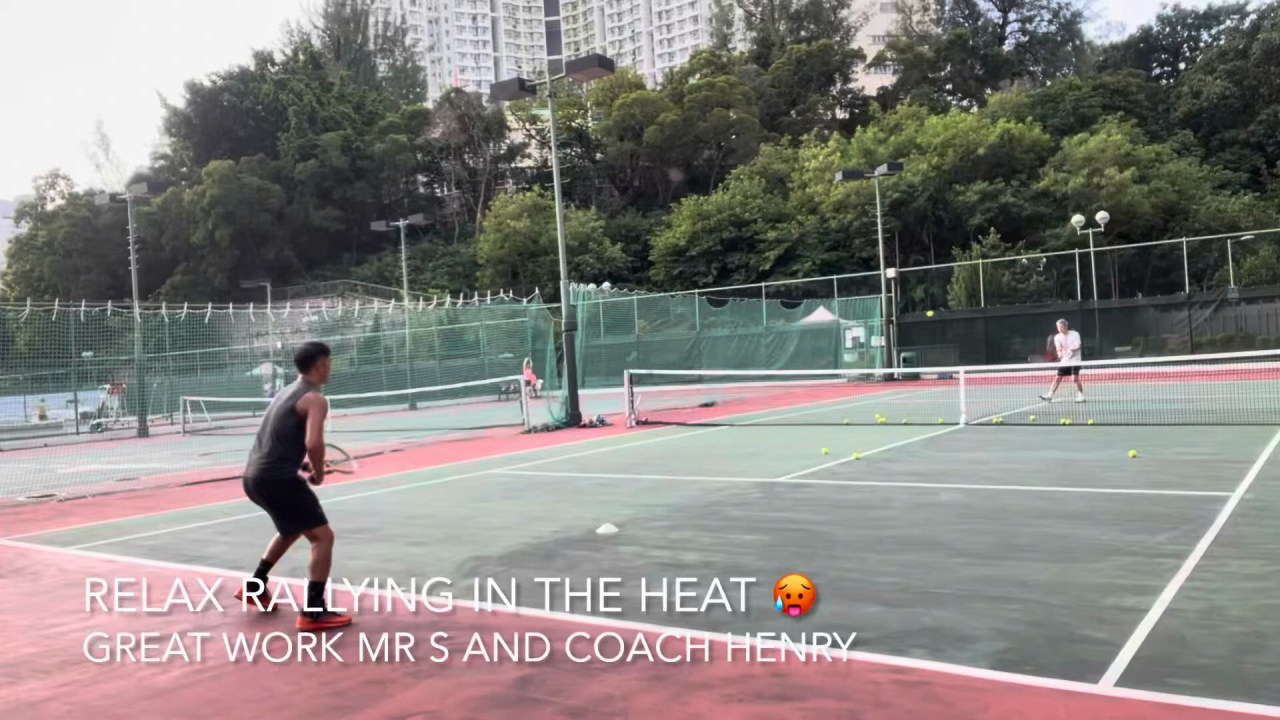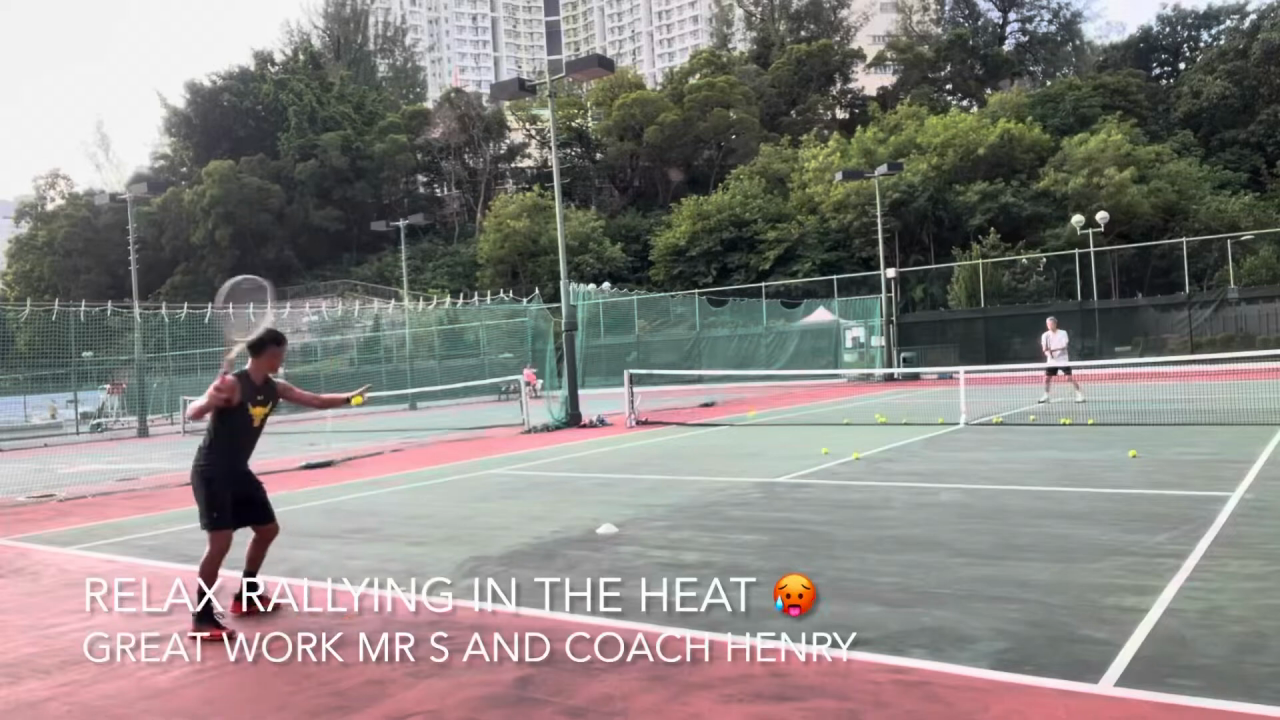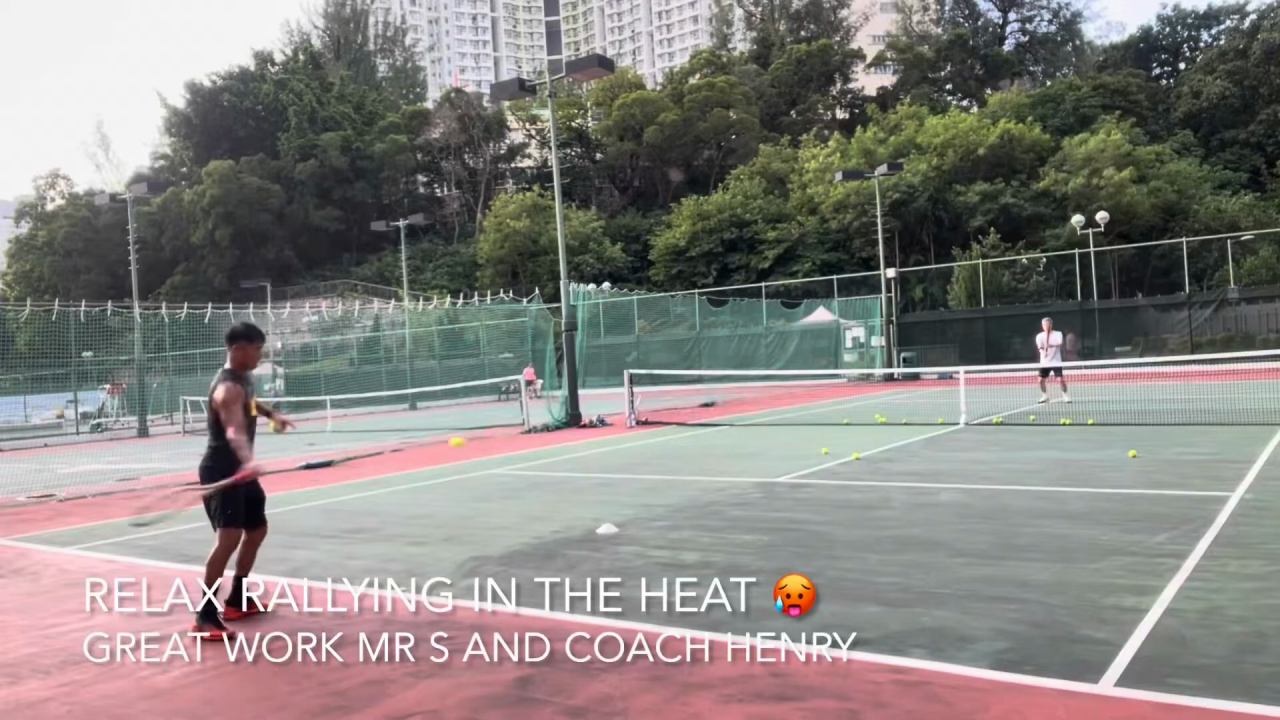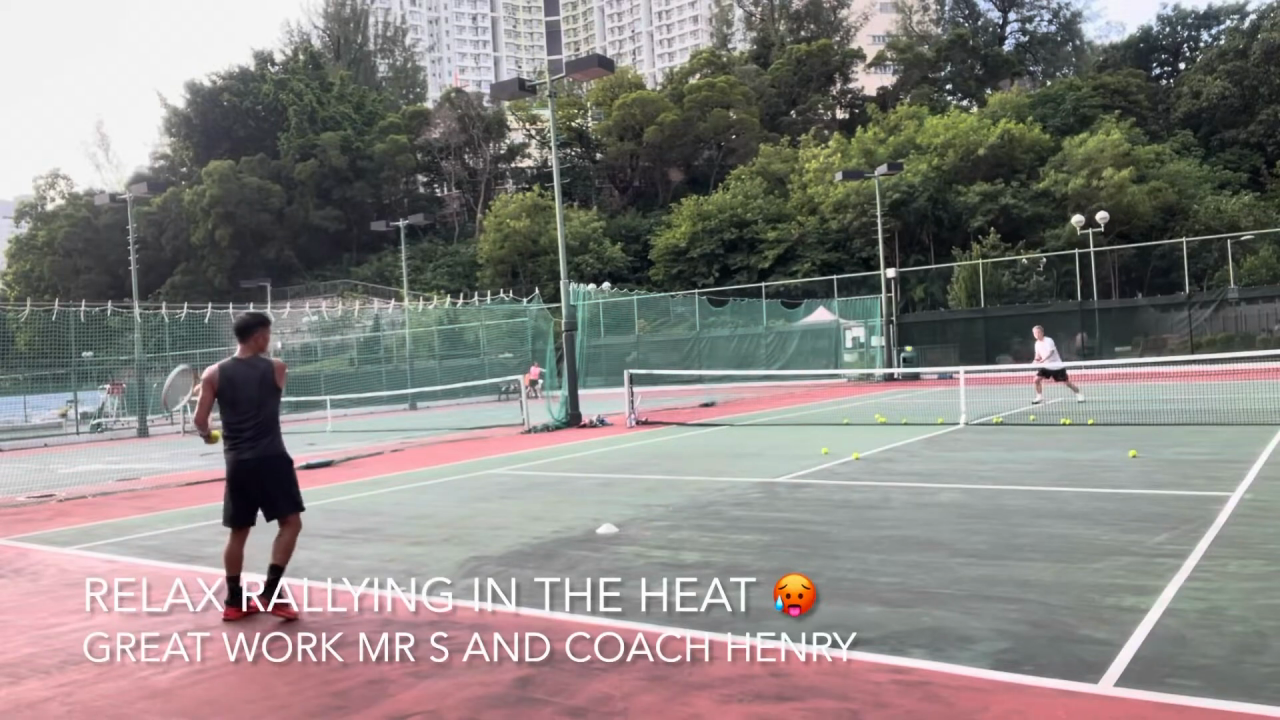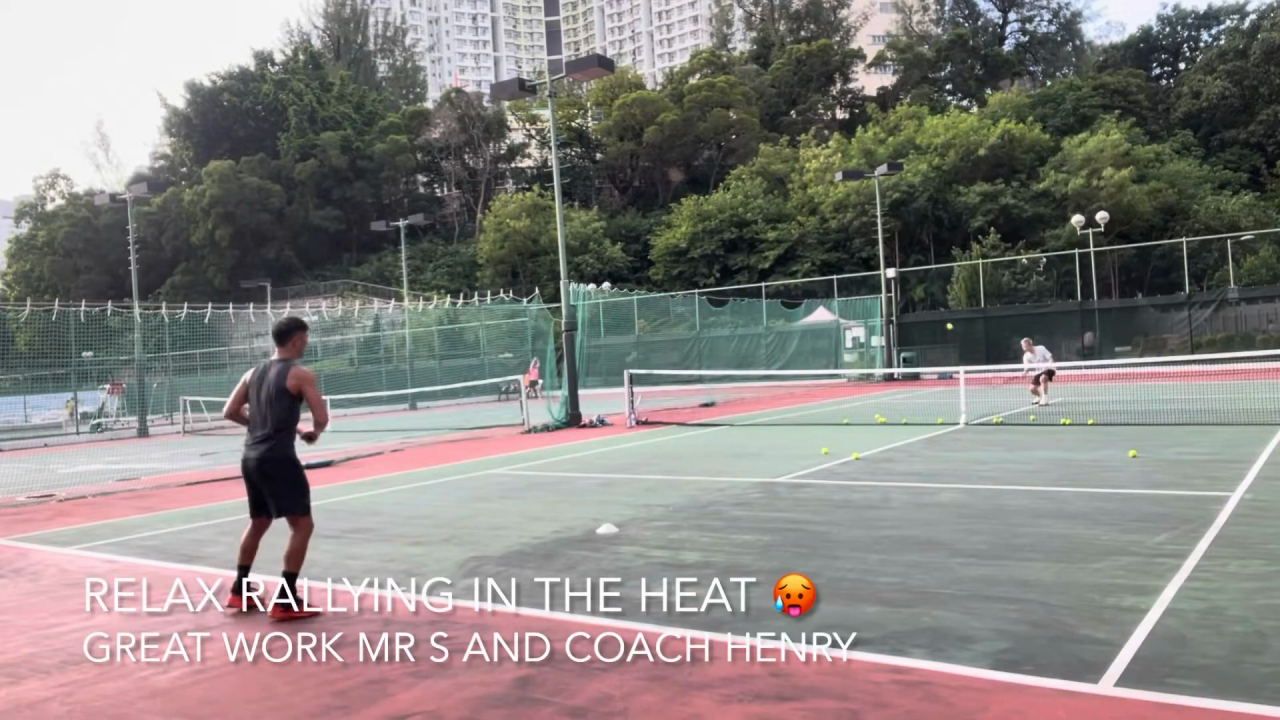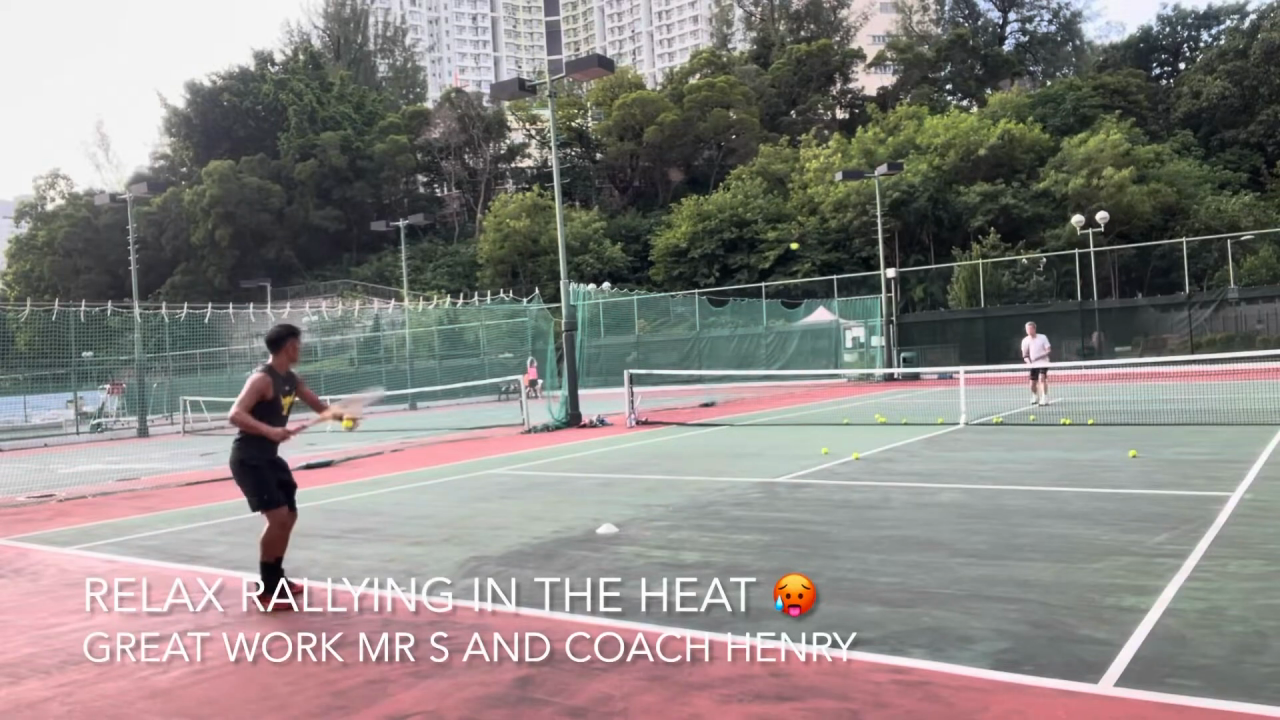
dt=0.5s
person 1, frame 1
left shoulder: (289, 393)
right shoulder: (314, 399)
right elbow: (314, 444)
left wrist: (309, 467)
right wrist: (318, 471)
left hip: (257, 477)
right hip: (276, 479)
left knee: (295, 528)
right knee: (322, 536)
left ankle: (255, 586)
right ankle: (313, 613)
person 1, frame 2
left shoulder: (274, 387)
right shoulder: (230, 384)
left elbow: (315, 400)
right elbow: (194, 412)
left wrist: (348, 397)
right wrist: (210, 402)
left hip: (238, 471)
right hip: (210, 472)
left knee: (268, 529)
right knee: (220, 542)
left ankle: (245, 597)
right ankle: (203, 616)
person 1, frame 3
left shoulder: (241, 378)
right shoulder: (229, 388)
left elbow: (251, 404)
right elbow: (234, 431)
left wrist: (273, 415)
right wrist: (247, 461)
left hip: (237, 470)
right hip: (222, 470)
left knee: (257, 531)
right knee: (229, 536)
left ankle: (237, 601)
right ankle: (207, 616)
person 1, frame 4
left shoulder: (214, 373)
right shoulder: (276, 369)
left elbow: (200, 420)
left wrist: (207, 434)
left hip: (237, 462)
right hip: (271, 459)
left knee: (238, 532)
right knee: (290, 523)
left ankle: (234, 602)
right ankle: (269, 592)
person 1, frame 5
left shoulder: (255, 373)
right shoulder: (300, 374)
left elbow: (230, 412)
right elbow: (321, 417)
right wrist: (313, 432)
left hip: (252, 458)
right hip: (278, 459)
left knee: (259, 522)
right knee: (302, 525)
left ankle: (239, 591)
right ankle: (285, 601)
person 1, frame 6
left shoulder: (291, 379)
right shoulder: (261, 379)
left elbow: (316, 404)
right elbow: (235, 415)
left wrist: (343, 416)
right wrist: (266, 431)
left hip: (268, 458)
right hip: (248, 459)
left knee: (288, 515)
right knee: (277, 518)
left ankle: (275, 579)
right ankle: (268, 590)
